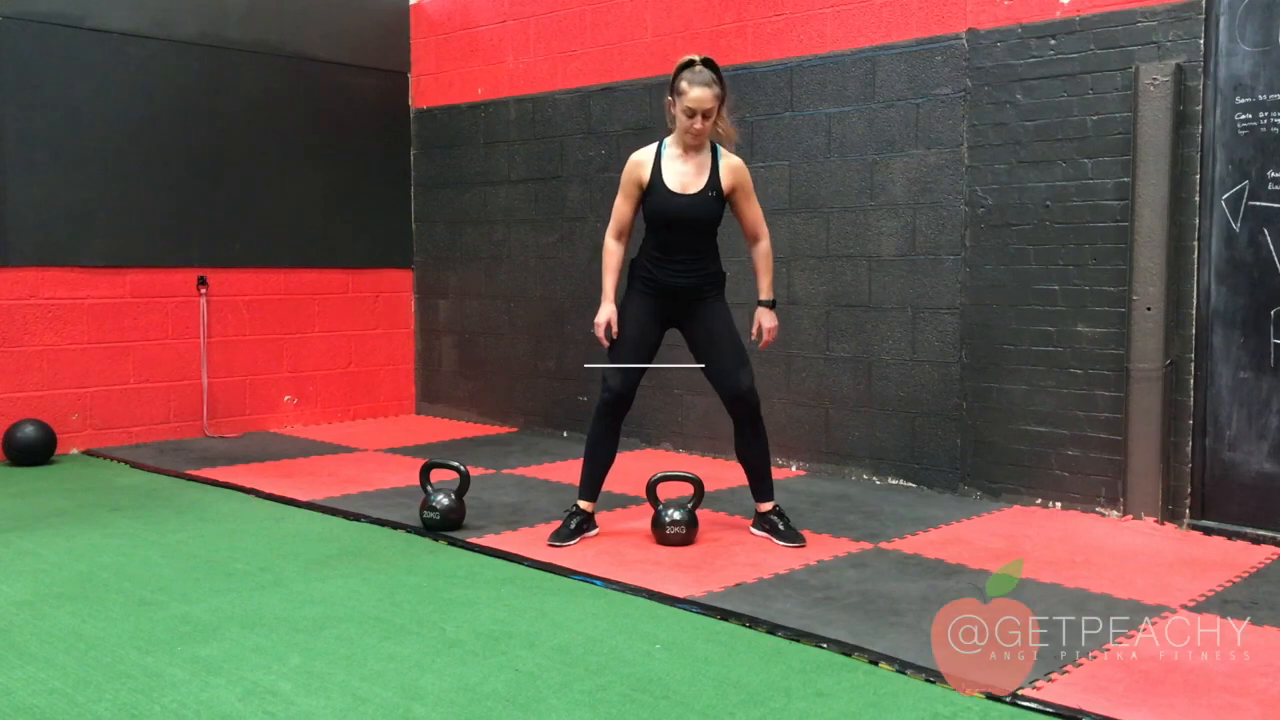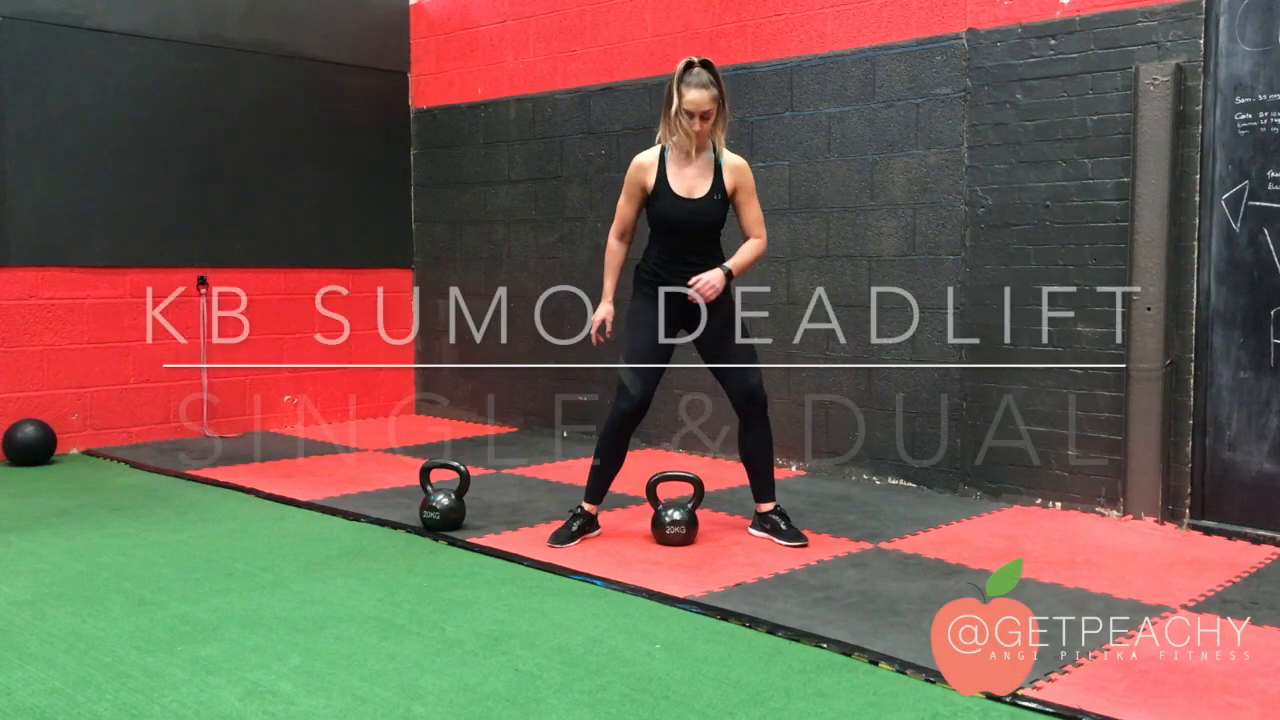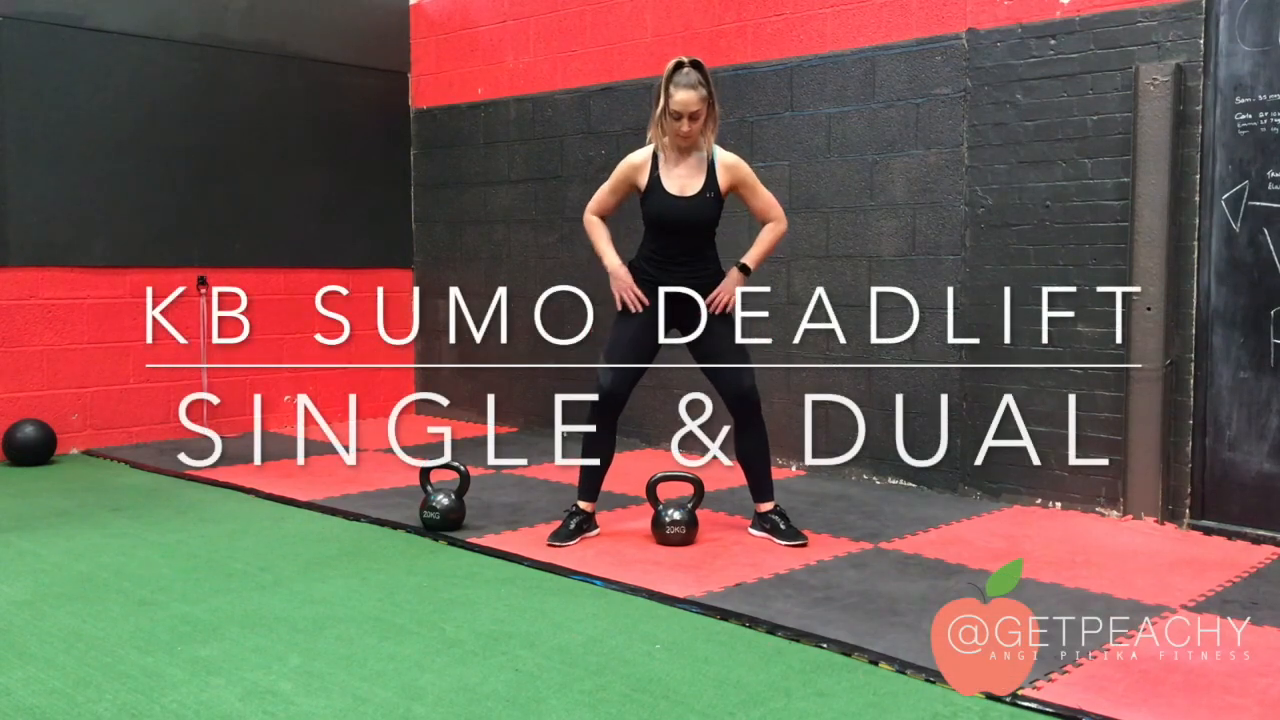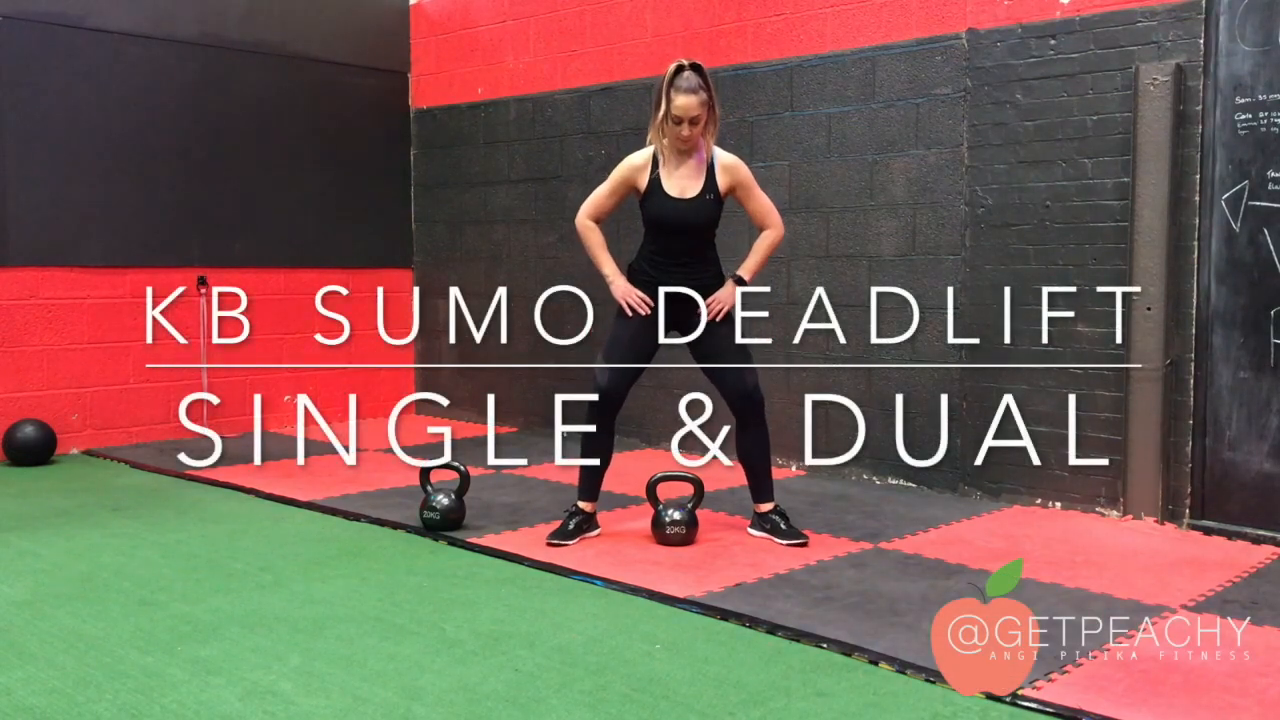
dt=0.7s
person 1, frame 1
left shoulder: (731, 168)
right shoulder: (642, 162)
left elbow: (759, 239)
right elbow: (616, 236)
left wrist: (766, 303)
right wrist: (607, 300)
left hip: (704, 298)
right hip: (646, 295)
left knee: (743, 397)
right knee: (613, 396)
left ankle: (767, 511)
right ankle: (583, 511)
person 1, frame 2
left shoulder: (735, 168)
right shoulder: (646, 165)
left elbow: (757, 239)
right elbow: (619, 237)
left wrist: (724, 273)
right wrist: (607, 299)
left hip: (712, 298)
right hip: (655, 295)
left knee: (752, 397)
right knee: (630, 400)
left ankle: (767, 512)
right ankle: (587, 513)
person 1, frame 3
left shoulder: (727, 166)
right shoulder: (639, 163)
left elbow: (776, 221)
right elbow: (593, 214)
left wrist: (740, 272)
right wrist: (614, 266)
left hip: (705, 297)
right hip: (646, 294)
left knee: (745, 398)
right knee: (607, 395)
left ankle: (766, 511)
right ankle: (583, 511)
person 1, frame 4
left shoulder: (728, 167)
right shoulder: (640, 165)
left elbow: (773, 228)
right elbow: (586, 219)
left wrist: (737, 282)
right wrist: (615, 279)
left hip: (705, 298)
right hip: (647, 295)
left knee: (748, 397)
right knee: (605, 394)
left ankle: (766, 512)
right ankle: (583, 512)
